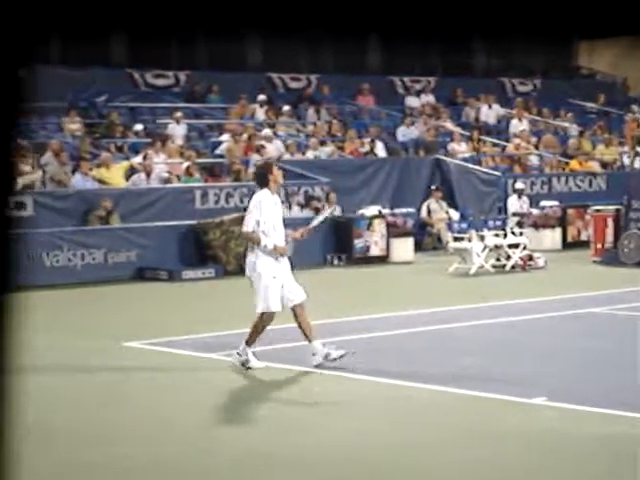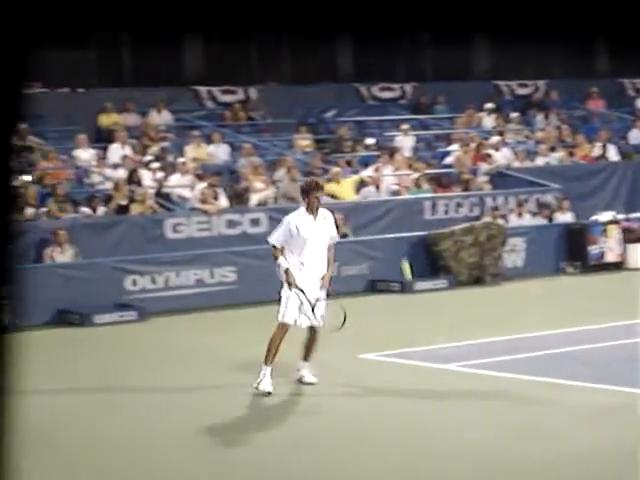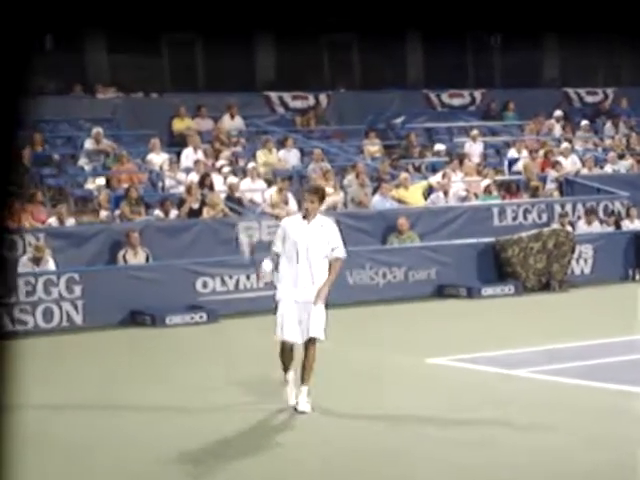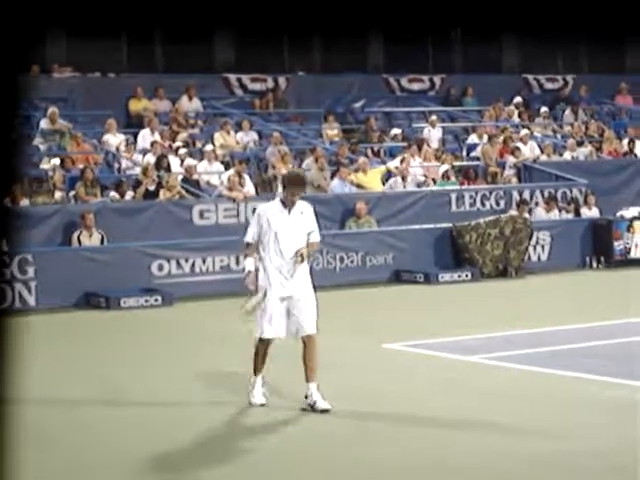
dt=1s
person 1, frame 1
left shoulder: (274, 200)
right shoulder: (260, 202)
right elbow: (247, 234)
left wrist: (292, 235)
right wrist: (272, 246)
left hip: (279, 264)
right hip: (263, 265)
left knee: (298, 305)
right knee: (268, 312)
left ankle: (318, 350)
right ankle: (244, 352)
person 1, frame 2
left shoulder: (327, 217)
right shoulder: (291, 221)
left elbow: (330, 246)
right elbow: (275, 248)
left wrist: (328, 271)
right wrist: (286, 269)
left hip: (317, 281)
right hip: (295, 281)
left knee: (315, 328)
right knee: (283, 326)
left ankle: (303, 368)
right ankle: (265, 373)
person 1, frame 3
left shoulder: (329, 227)
right shoulder: (287, 224)
left elbow: (337, 258)
right elbow: (277, 254)
left wrist: (326, 285)
right wrist: (267, 265)
left hip: (314, 293)
right hip: (288, 292)
left knee: (311, 341)
right knee: (287, 342)
left ankle: (303, 392)
right ankle: (288, 374)
person 1, frame 4
left shoulder: (307, 210)
right shoulder: (264, 212)
left elbow: (314, 240)
right elbow: (251, 243)
left wrist: (306, 250)
right wrist: (250, 269)
left hip: (300, 283)
right hip: (272, 284)
left knee: (309, 335)
right knee: (267, 337)
left ankle: (312, 393)
right ankle: (256, 382)
